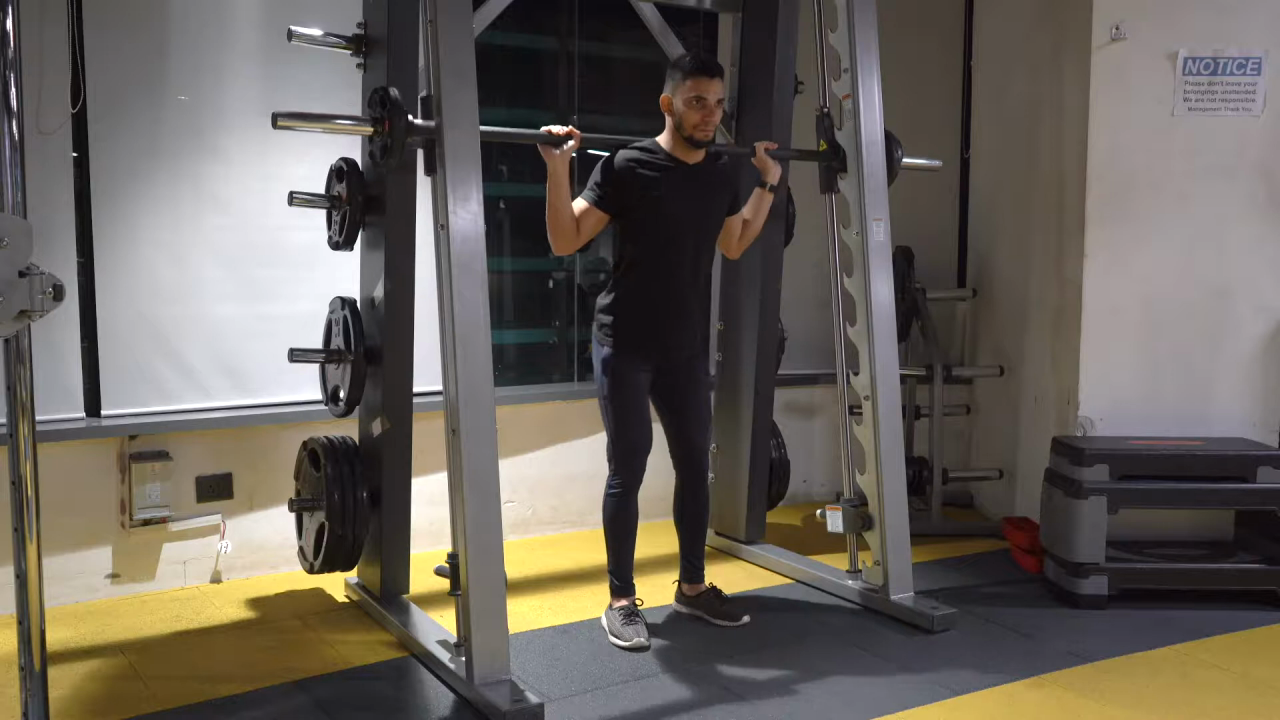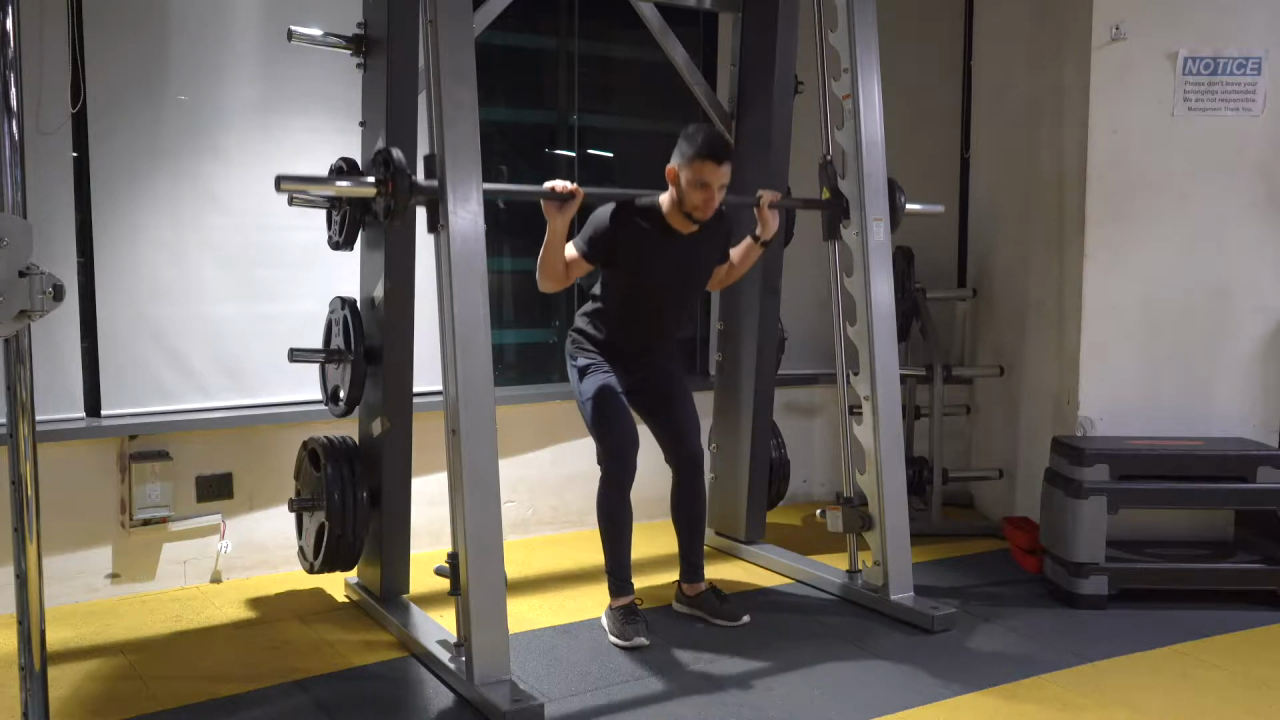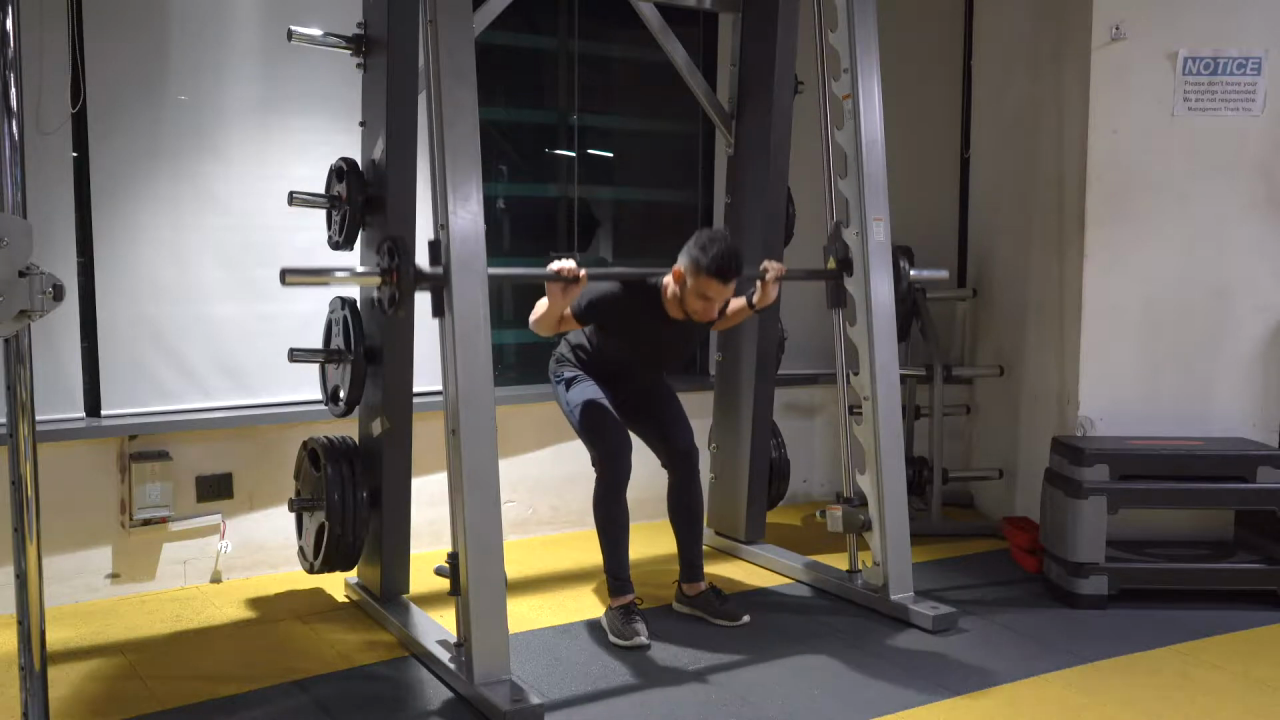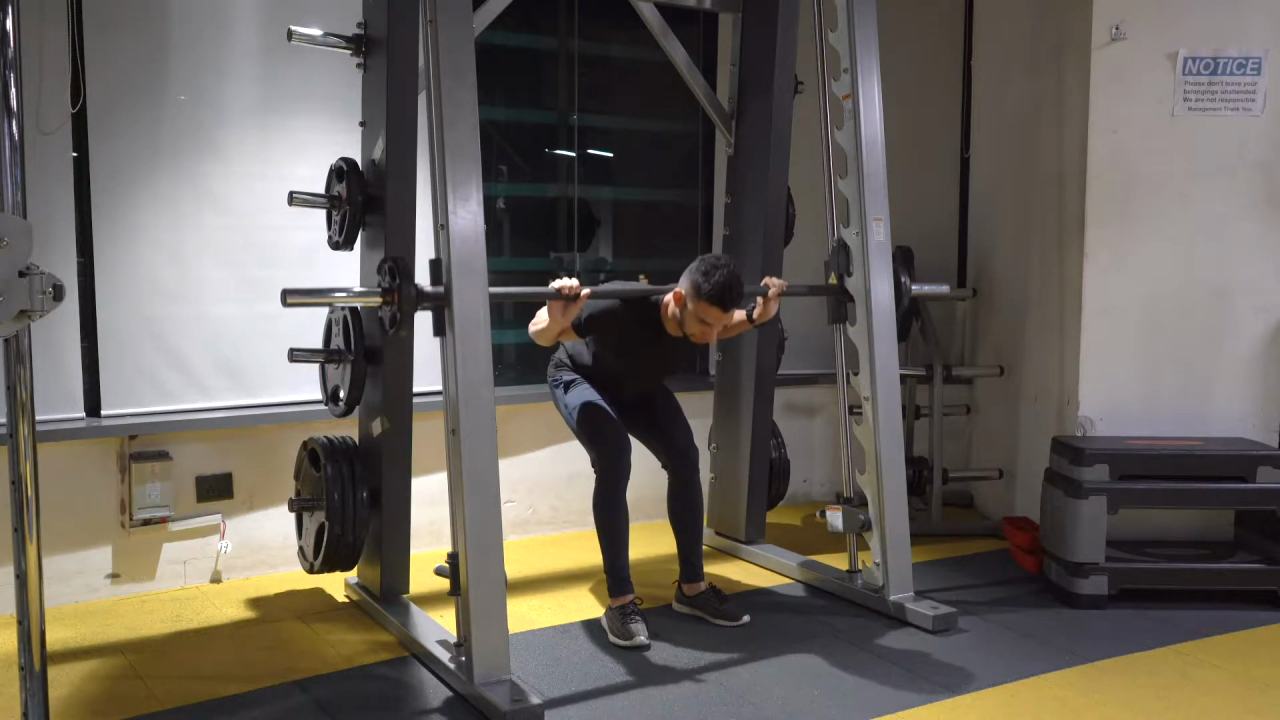
dt=0.7s
person 1, frame 1
left shoulder: (722, 174)
right shoulder: (628, 168)
left elbow: (734, 245)
right elbow: (565, 241)
left wrist: (768, 184)
right wrist: (558, 168)
left hip: (685, 347)
right hip: (625, 346)
left knee: (694, 463)
right knee: (629, 468)
left ankle: (692, 586)
right ankle: (620, 600)
person 1, frame 2
left shoulder: (715, 228)
right shoulder: (621, 222)
left elbow: (717, 278)
right elbow: (549, 282)
left wrist: (762, 235)
right wrist: (557, 225)
left hip: (658, 360)
right hip: (598, 356)
left knee: (689, 457)
right knee: (620, 461)
left ankle: (692, 586)
right ankle: (620, 601)
person 1, frame 3
left shoulder: (707, 303)
right shoulder: (620, 296)
right elbow: (540, 327)
left wrist: (758, 300)
right wrist: (556, 302)
left hip: (642, 378)
right hip: (583, 372)
left knee: (685, 457)
right knee: (615, 459)
left ankle: (692, 586)
right ankle: (620, 601)
person 1, frame 4
left shoulder: (703, 317)
right shoulder: (620, 311)
right elbow: (538, 334)
left wrist: (758, 315)
right wrist: (556, 319)
left hip: (640, 383)
right hip: (581, 378)
left knee: (685, 457)
right knee: (615, 461)
left ankle: (692, 586)
right ankle: (621, 601)
